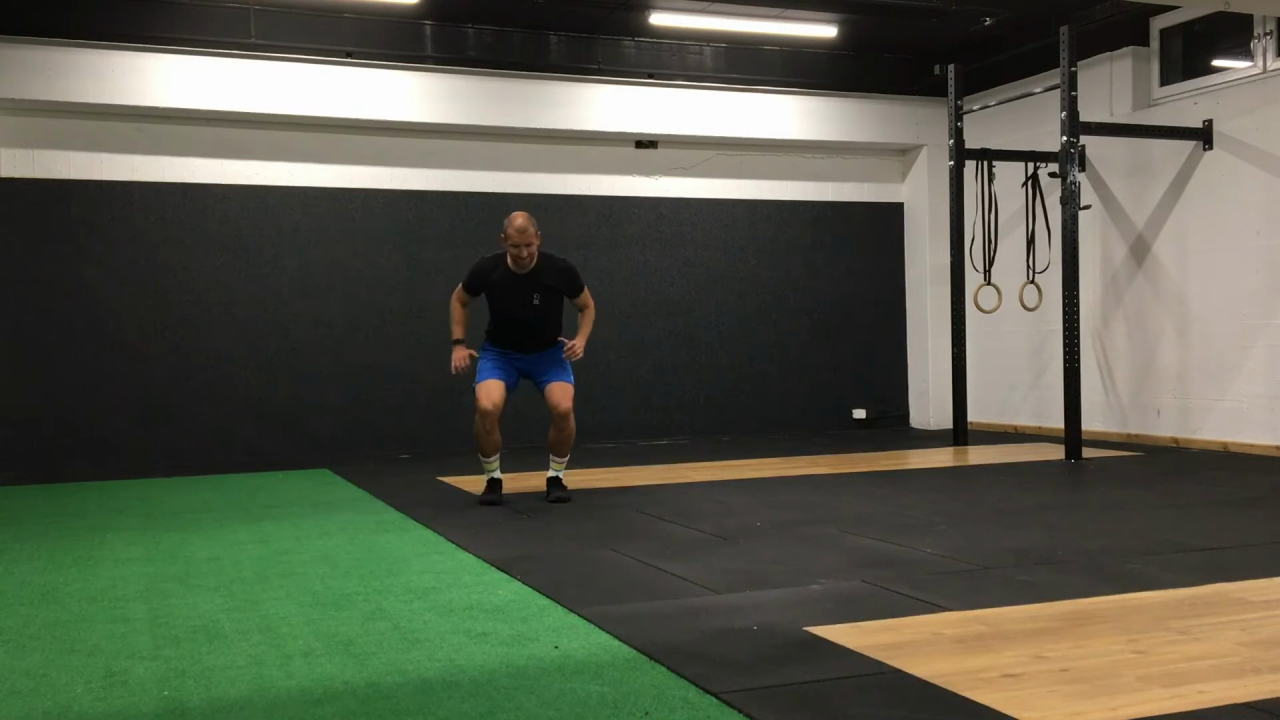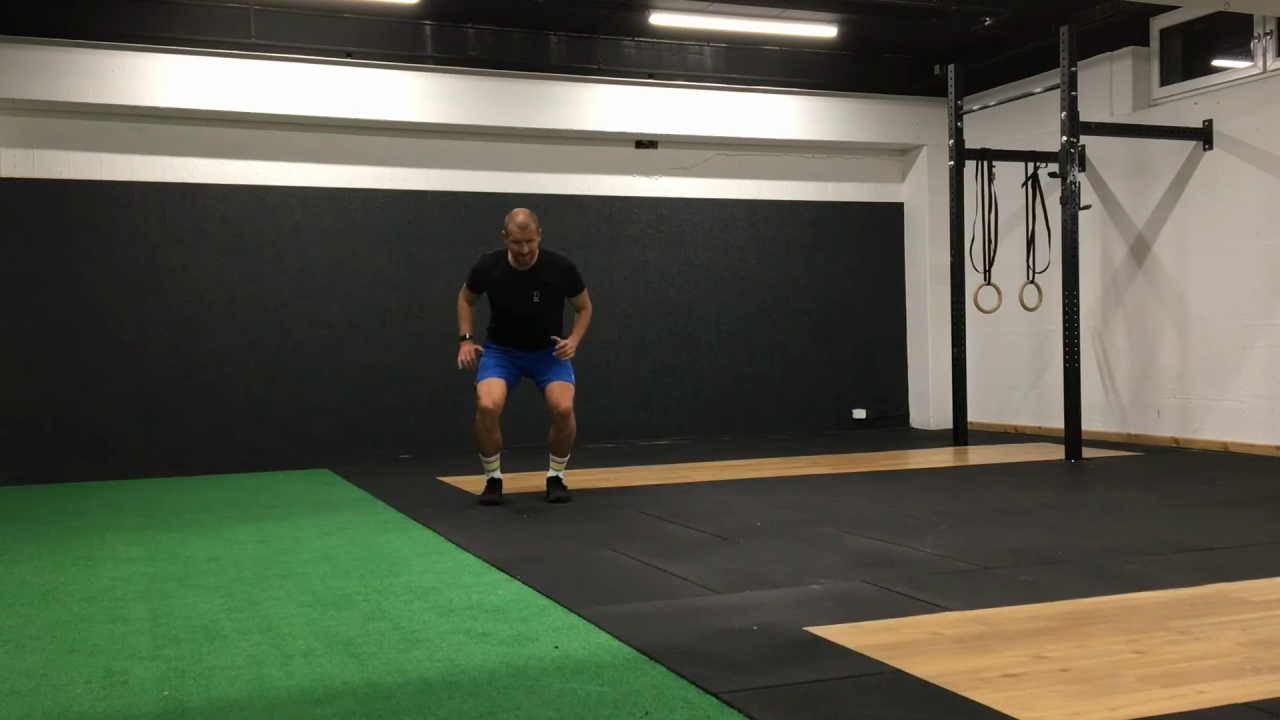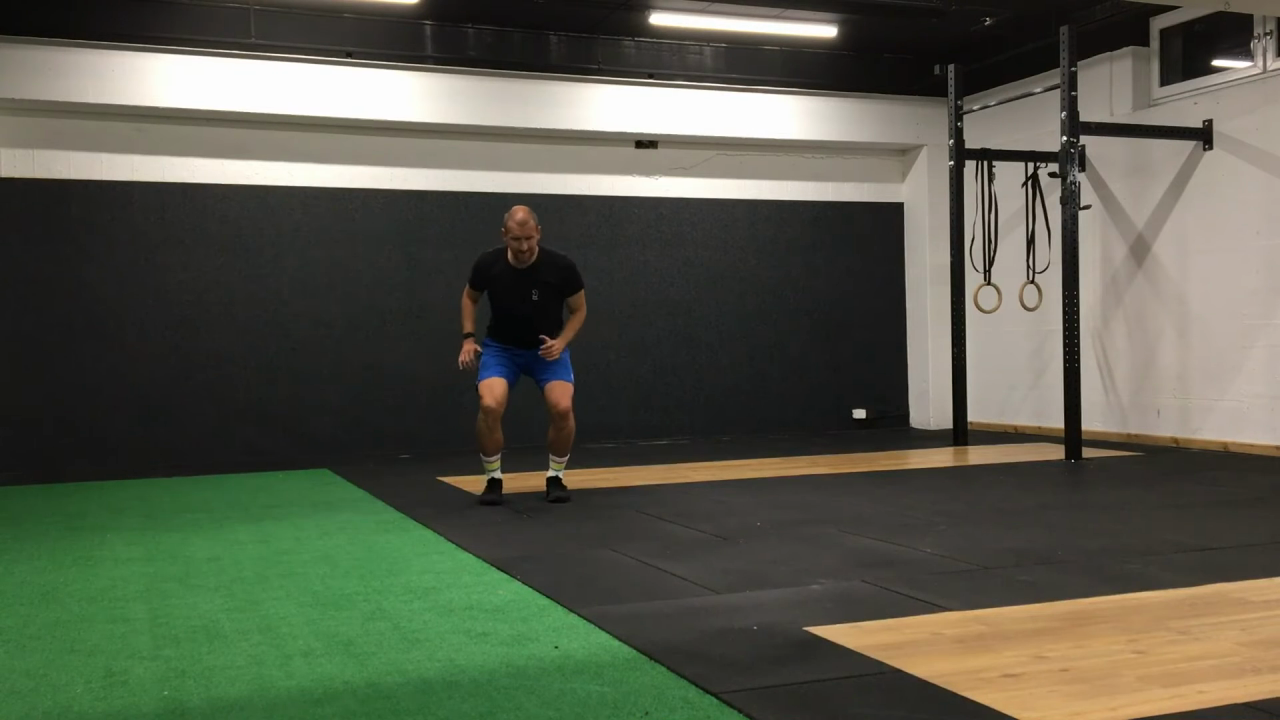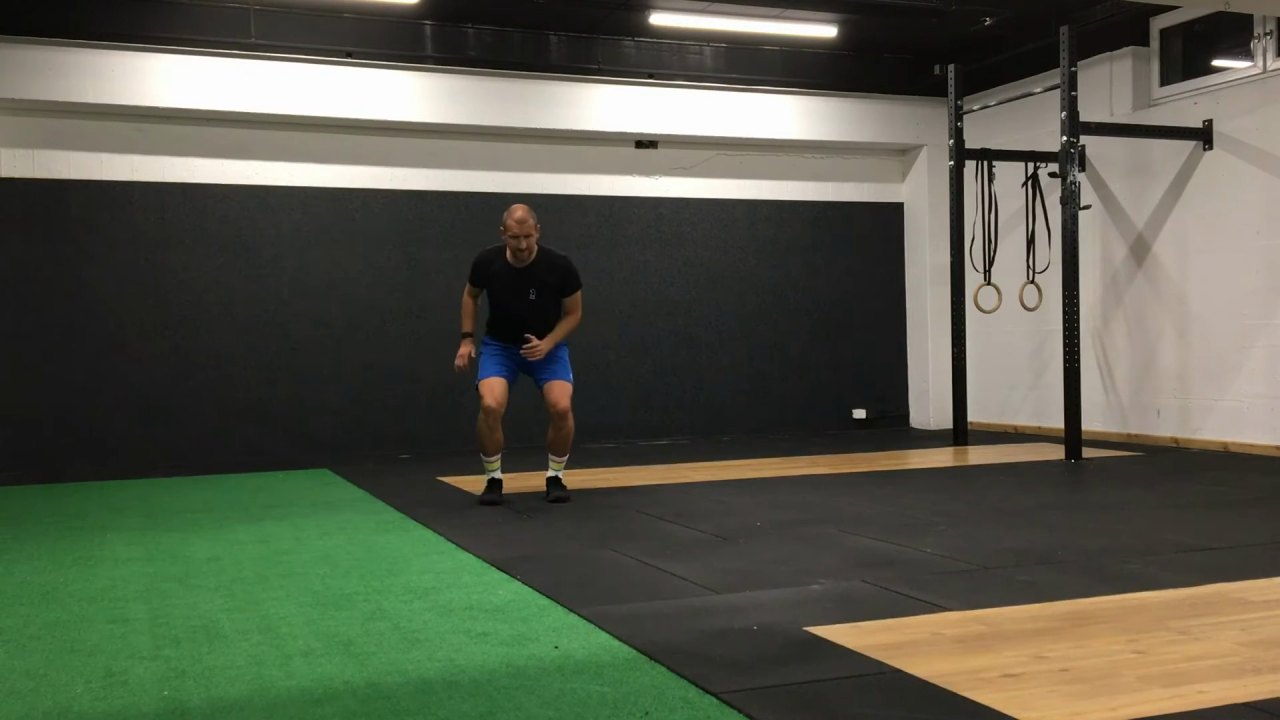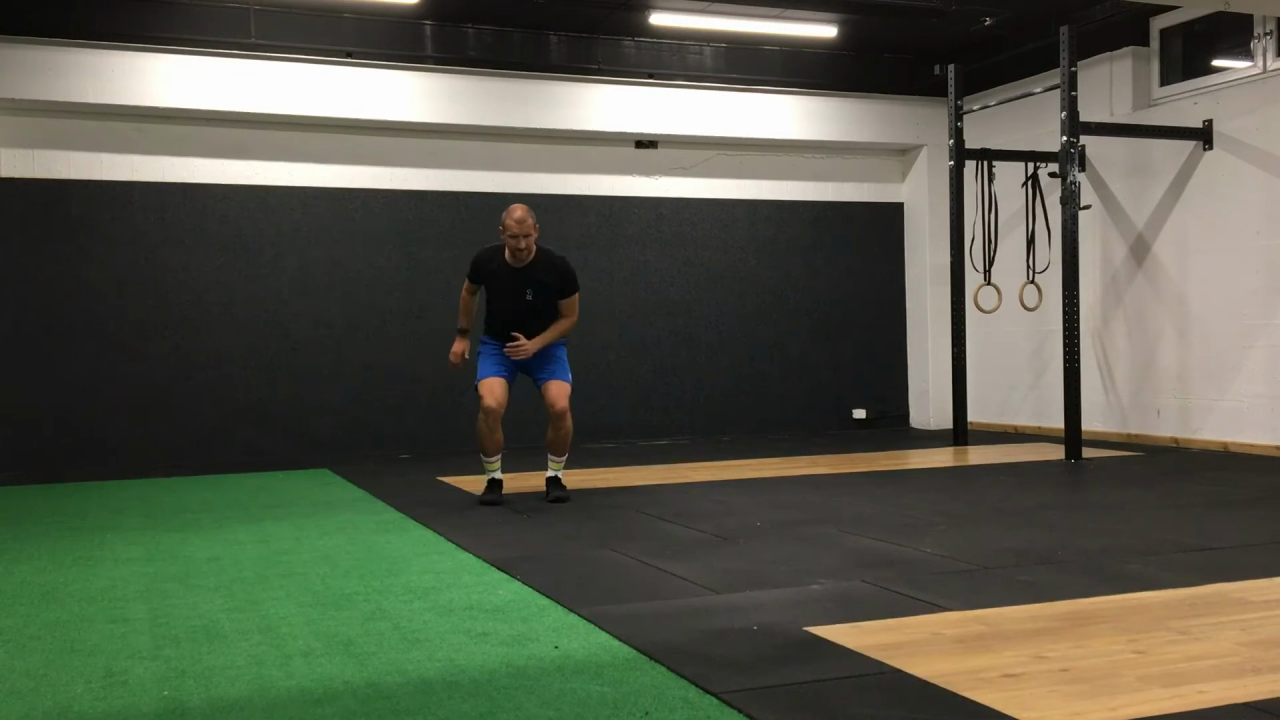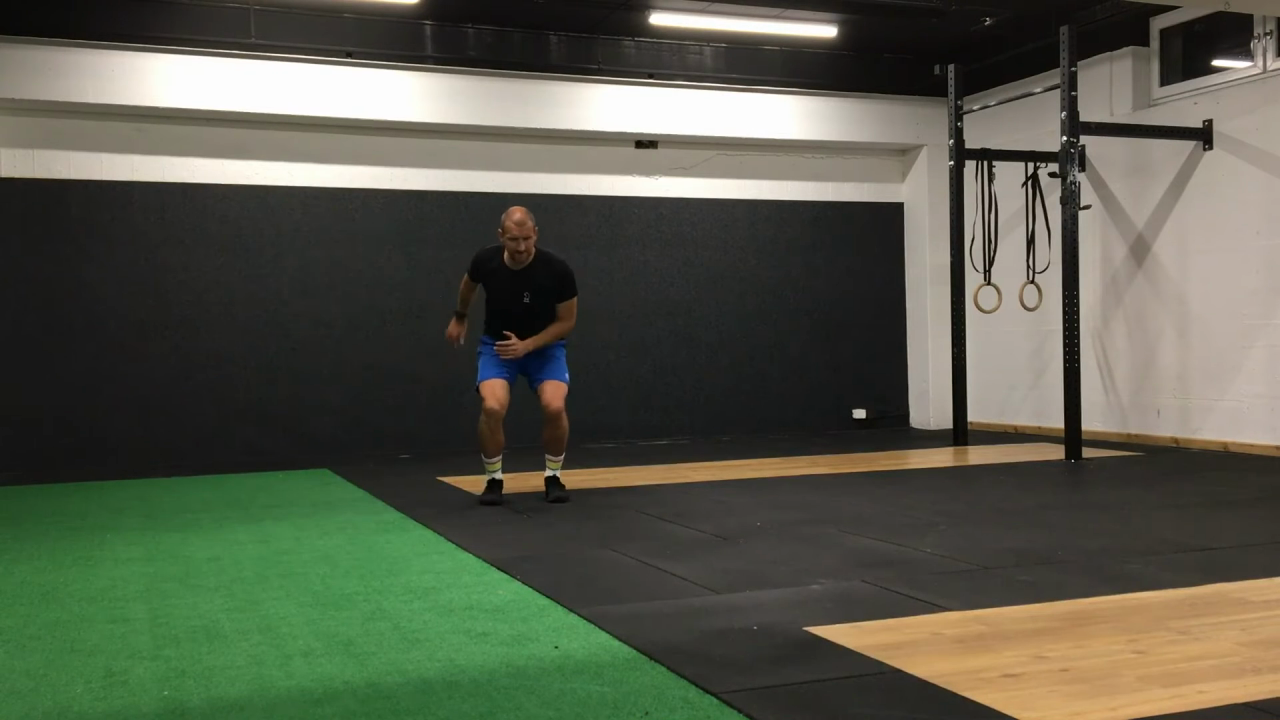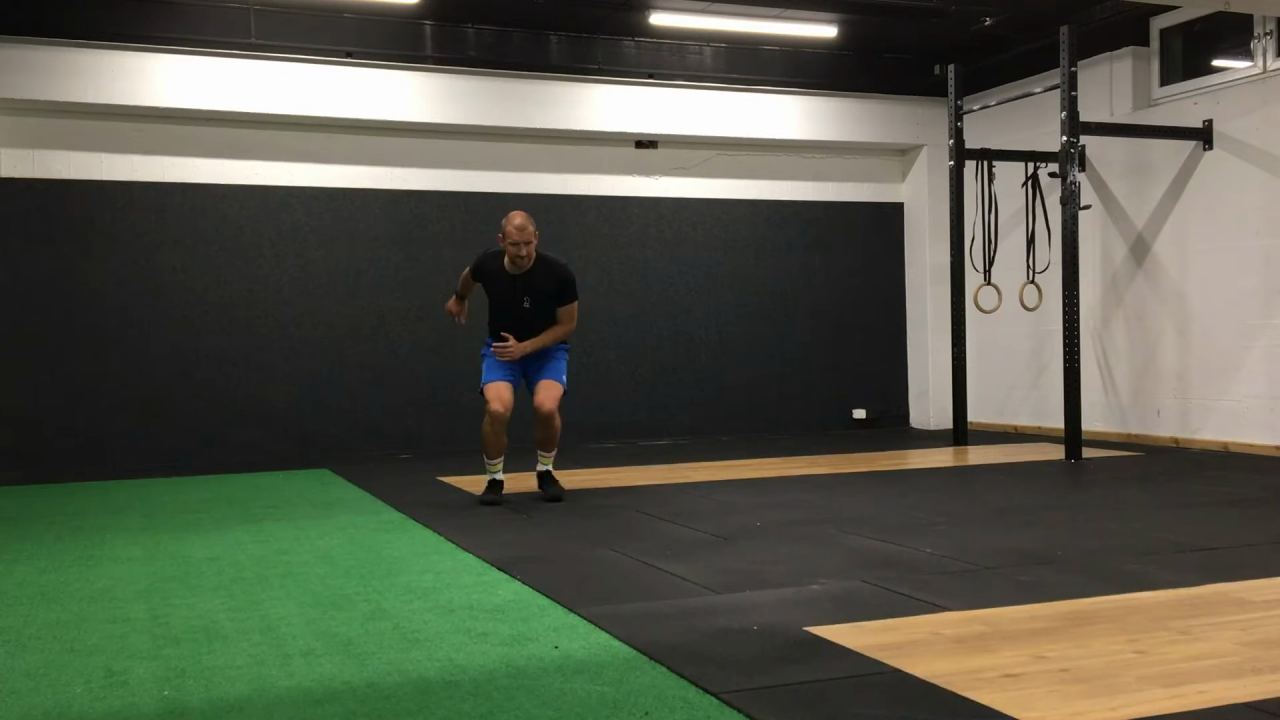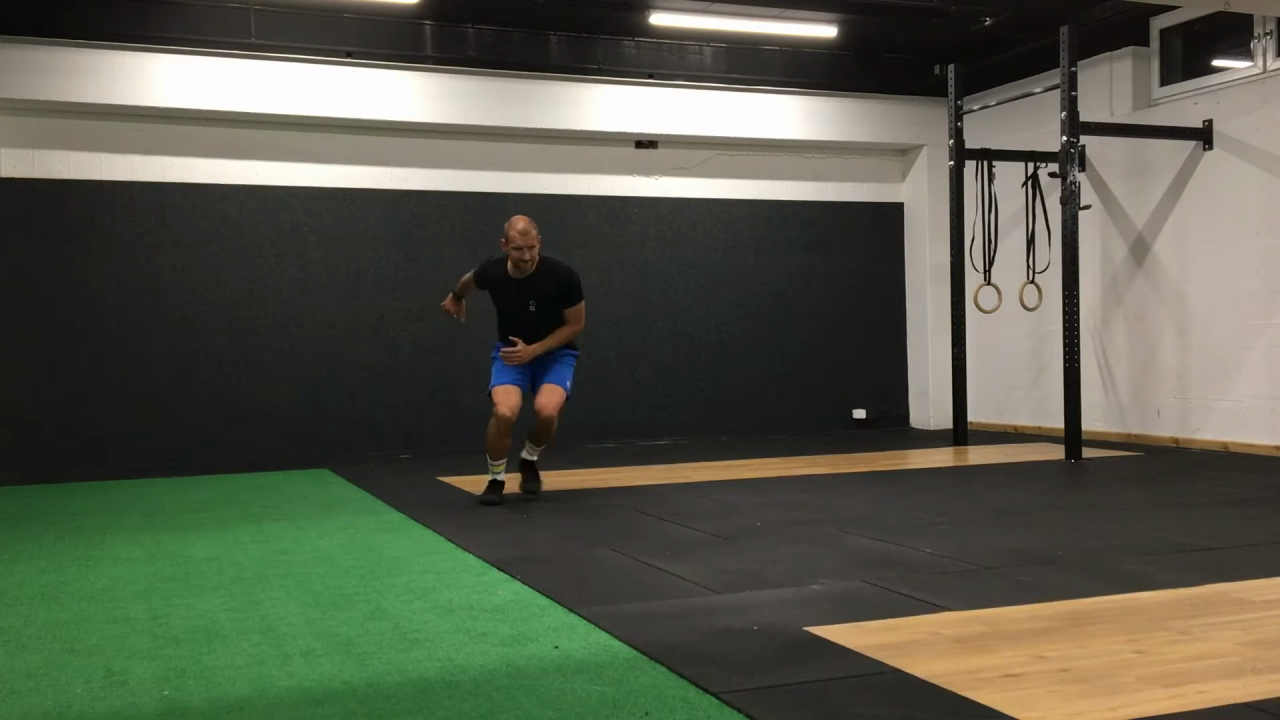
dt=0.1s
person 1, frame 1
left shoulder: (561, 270)
right shoulder: (487, 270)
left elbow: (586, 306)
right elbow: (458, 301)
left wrist: (581, 339)
right wrist: (459, 344)
left hip: (547, 352)
right hip: (499, 352)
left knee: (563, 408)
right knee: (486, 408)
left ankle: (555, 477)
right ankle: (493, 479)
person 1, frame 2
left shoulder: (562, 268)
right shoulder: (488, 266)
left elbow: (584, 308)
right elbow: (466, 299)
left wrist: (573, 340)
right wrist: (466, 339)
left hip: (549, 350)
right hip: (500, 349)
left knee: (563, 408)
right knee: (487, 406)
left ankle: (556, 477)
right ankle: (492, 479)
person 1, frame 3
left shoulder: (561, 267)
right shoulder: (488, 264)
left elbow: (579, 309)
right elbow: (470, 297)
left wrist: (561, 342)
right wrist: (468, 338)
left hip: (547, 348)
right hip: (500, 347)
left knee: (562, 408)
right knee: (490, 406)
left ankle: (555, 477)
right ankle: (493, 479)
person 1, frame 4
left shoulder: (560, 266)
right shoulder: (487, 262)
left elbow: (574, 313)
right elbow: (471, 296)
left wrist: (547, 344)
right wrist: (467, 339)
left hip: (547, 345)
right hip: (499, 345)
left knee: (561, 407)
right knee: (491, 405)
left ankle: (555, 477)
right ankle: (493, 479)
person 1, frame 5
left shoulder: (558, 267)
right shoulder: (485, 260)
left elbow: (569, 316)
right elbow: (469, 292)
left wrist: (535, 345)
right wrist: (462, 335)
left hip: (544, 344)
right hip: (496, 344)
left knee: (559, 407)
right knee: (491, 406)
left ankle: (554, 477)
right ankle: (493, 479)
person 1, frame 6
left shoulder: (558, 270)
right shoulder: (486, 261)
left elbow: (567, 321)
right elbow: (468, 282)
left wrist: (526, 346)
right wrist: (459, 319)
left hip: (544, 346)
right hip: (497, 345)
left knee: (555, 407)
right knee: (493, 407)
left ankle: (553, 478)
right ankle: (494, 479)
person 1, frame 7
left shoulder: (558, 274)
right shoulder: (487, 264)
left elbow: (567, 324)
right elbow: (469, 276)
left wrist: (525, 348)
right wrist: (458, 298)
left hip: (546, 348)
right hip: (501, 348)
left knee: (546, 407)
right knee: (497, 410)
left ankle: (545, 472)
right ankle: (495, 480)
person 1, frame 8
left shoulder: (562, 276)
right shoulder: (492, 270)
left elbow: (576, 324)
right elbow: (471, 280)
left wrist: (534, 351)
right wrist: (454, 297)
left hip: (554, 354)
right hip: (510, 351)
left knee: (546, 411)
right knee: (505, 413)
left ankle: (529, 459)
right ankle: (496, 480)
